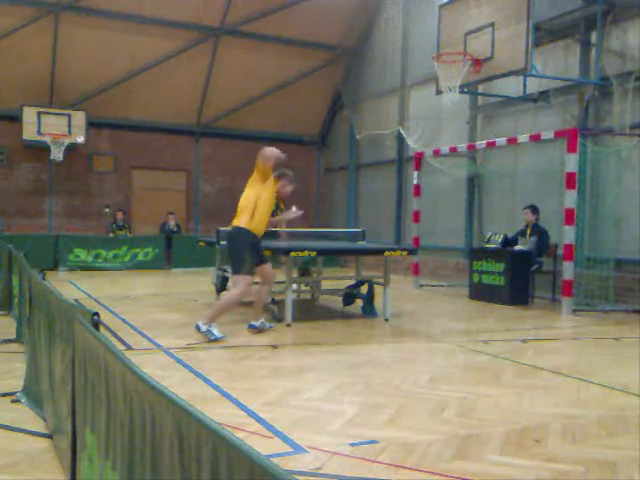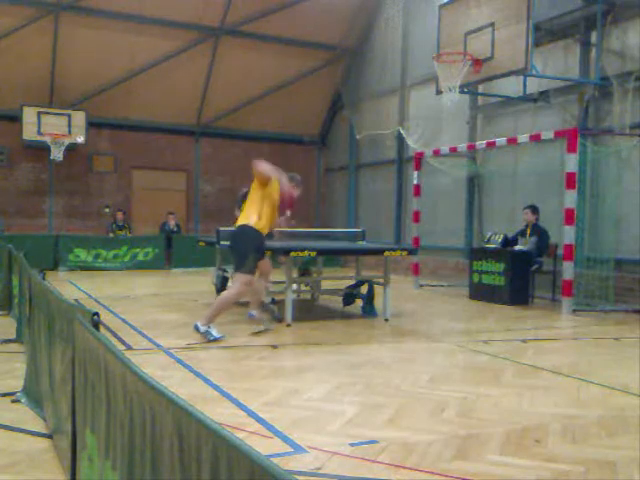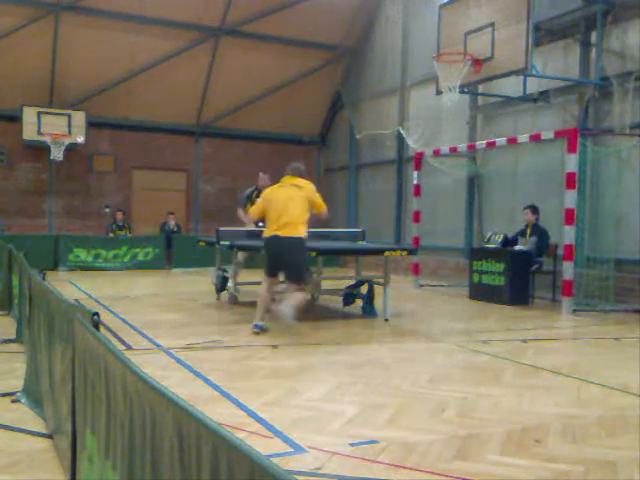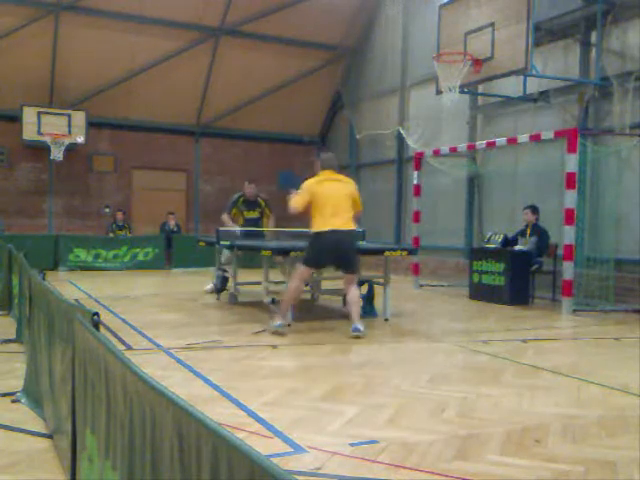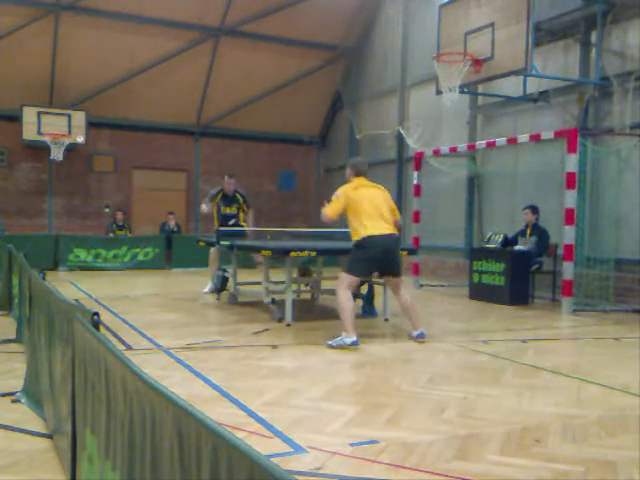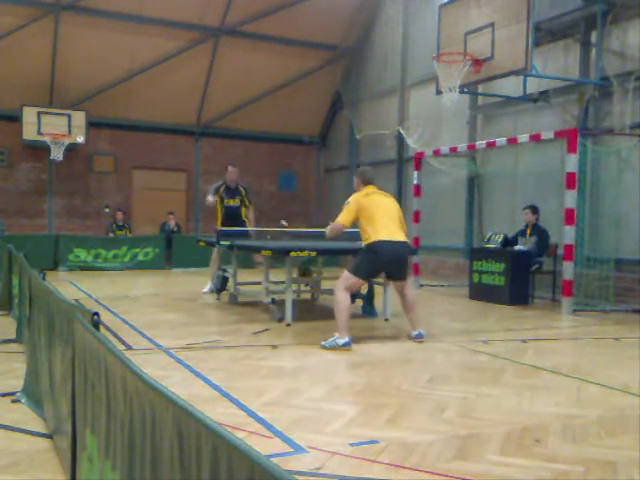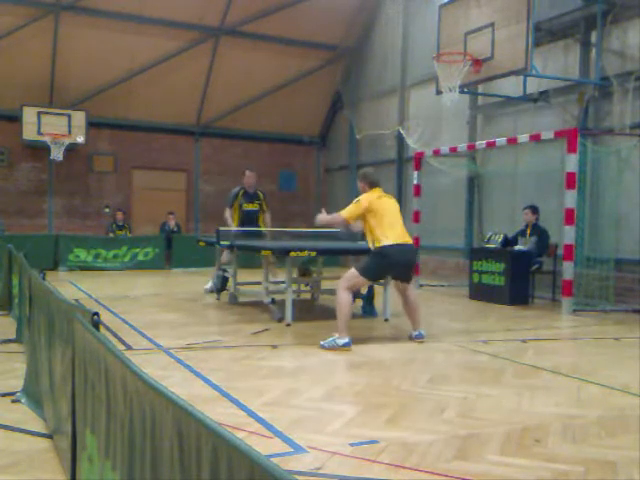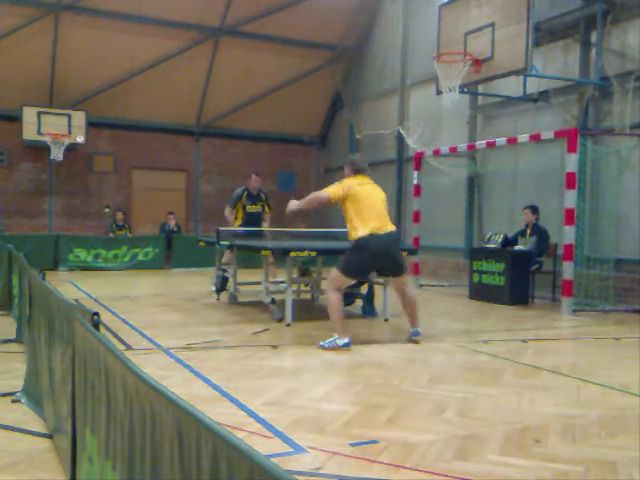
dt=0.3s
person 1, frame 1
left shoulder: (268, 190)
right shoulder: (261, 179)
right elbow: (266, 152)
left wrist: (284, 217)
right wrist: (277, 155)
left hip: (250, 239)
right hip: (242, 237)
left knee: (268, 277)
right knee: (242, 289)
left ankle: (256, 321)
right ankle: (206, 324)
person 1, frame 2
left shoulder: (275, 193)
right shoulder: (266, 180)
right elbow: (258, 166)
right wrist: (279, 179)
left hip: (249, 235)
right hip: (248, 234)
left knee: (265, 271)
right knee: (240, 287)
left ankle: (254, 312)
right ankle: (204, 324)
person 1, frame 3
left shoulder: (269, 191)
right shoulder: (307, 187)
left elbow: (252, 217)
right elbow: (323, 214)
left wrist: (258, 203)
left hip: (271, 242)
right hip: (293, 243)
left knee: (269, 283)
right knee: (298, 292)
left ankle: (258, 322)
right ankle: (285, 308)
person 1, frame 4
left shoulder: (311, 184)
right shoulder: (350, 184)
left elbow: (294, 209)
right elbow: (357, 213)
left wrist: (294, 198)
left hip: (322, 237)
right hip: (347, 236)
left knee: (298, 279)
right knee: (351, 284)
left ankle: (280, 320)
right ankle: (356, 324)
person 1, frame 5
left shoulder: (346, 190)
right shoulder: (381, 190)
left elbow: (328, 217)
right elbow: (398, 221)
left wrist: (324, 211)
left hip: (368, 243)
right hip: (390, 241)
left knee: (343, 288)
right knee: (399, 288)
left ankle: (349, 337)
right ankle: (417, 331)
person 1, frame 6
left shoulder: (357, 198)
right shoulder: (391, 199)
left elbow: (339, 226)
left wrist: (329, 231)
left hip: (379, 249)
right hip: (402, 248)
left knee: (342, 287)
right knee: (404, 288)
left ankle: (342, 338)
right ankle: (417, 331)
person 1, frame 7
left shoulder: (366, 199)
right shoulder: (391, 200)
left elbow: (341, 219)
left wrist: (323, 219)
left hip: (388, 252)
right hip: (409, 251)
left knee: (344, 286)
right knee: (405, 288)
left ankle: (342, 338)
right ankle: (417, 331)
person 1, frame 8
left shoulder: (347, 185)
right shoulder: (378, 190)
left elbow: (321, 197)
left wrist: (298, 205)
left hip: (366, 244)
right hip: (390, 240)
left knee: (334, 287)
right knee: (402, 286)
left ankle: (341, 338)
right ankle: (415, 330)
